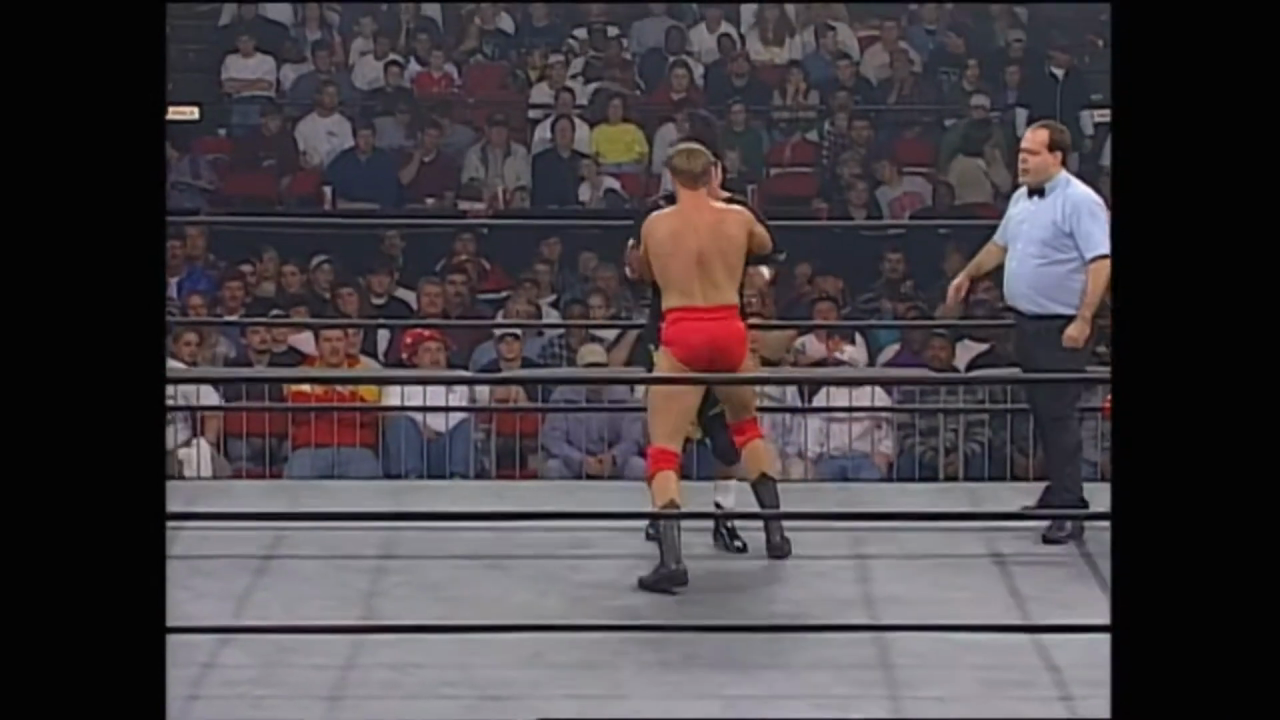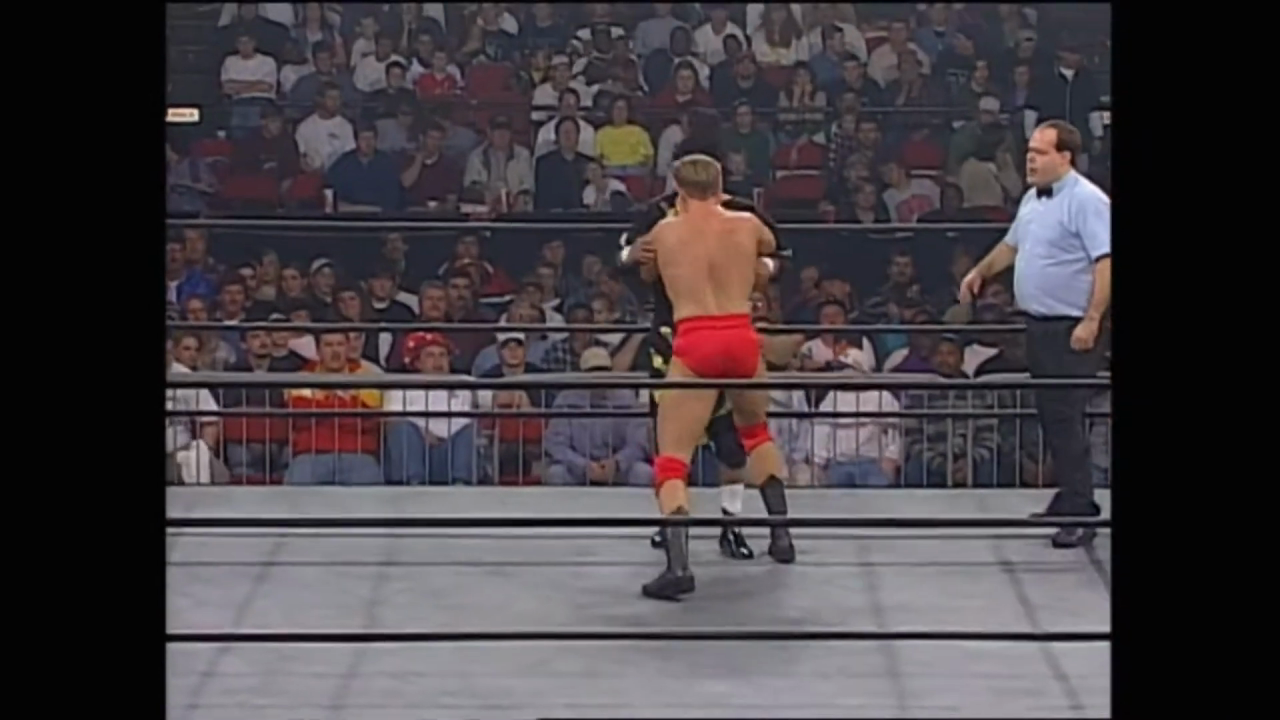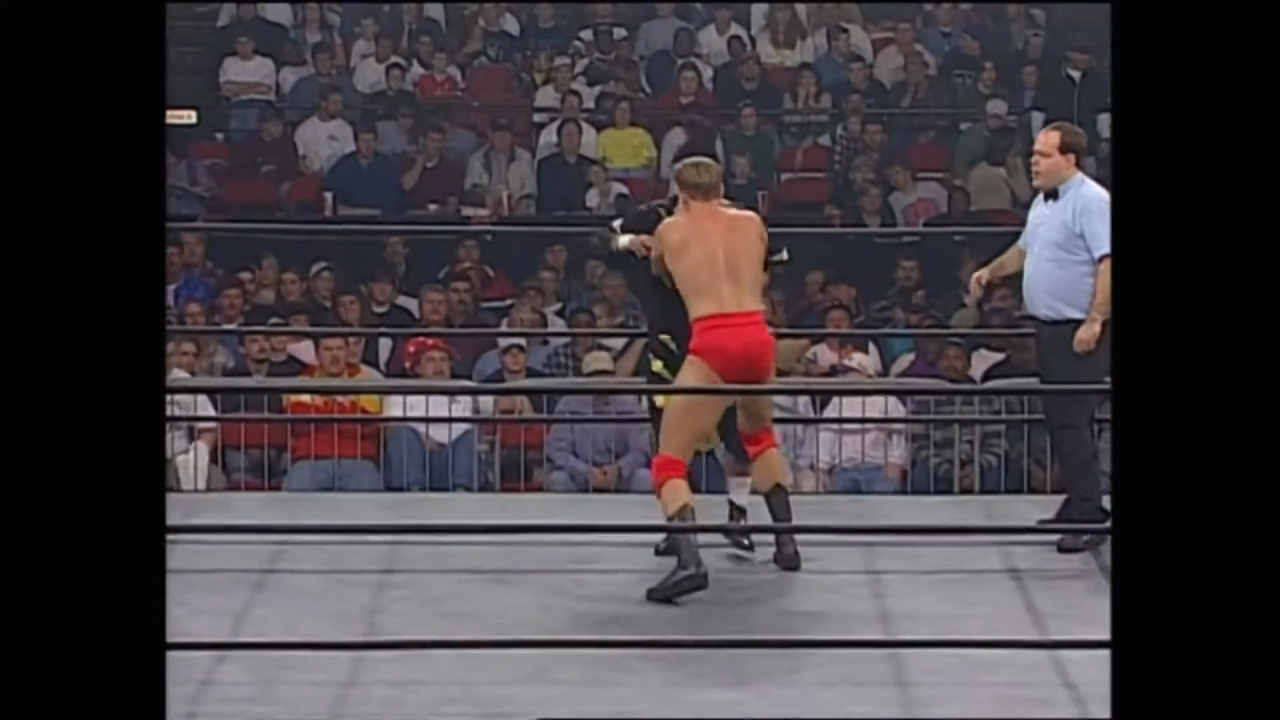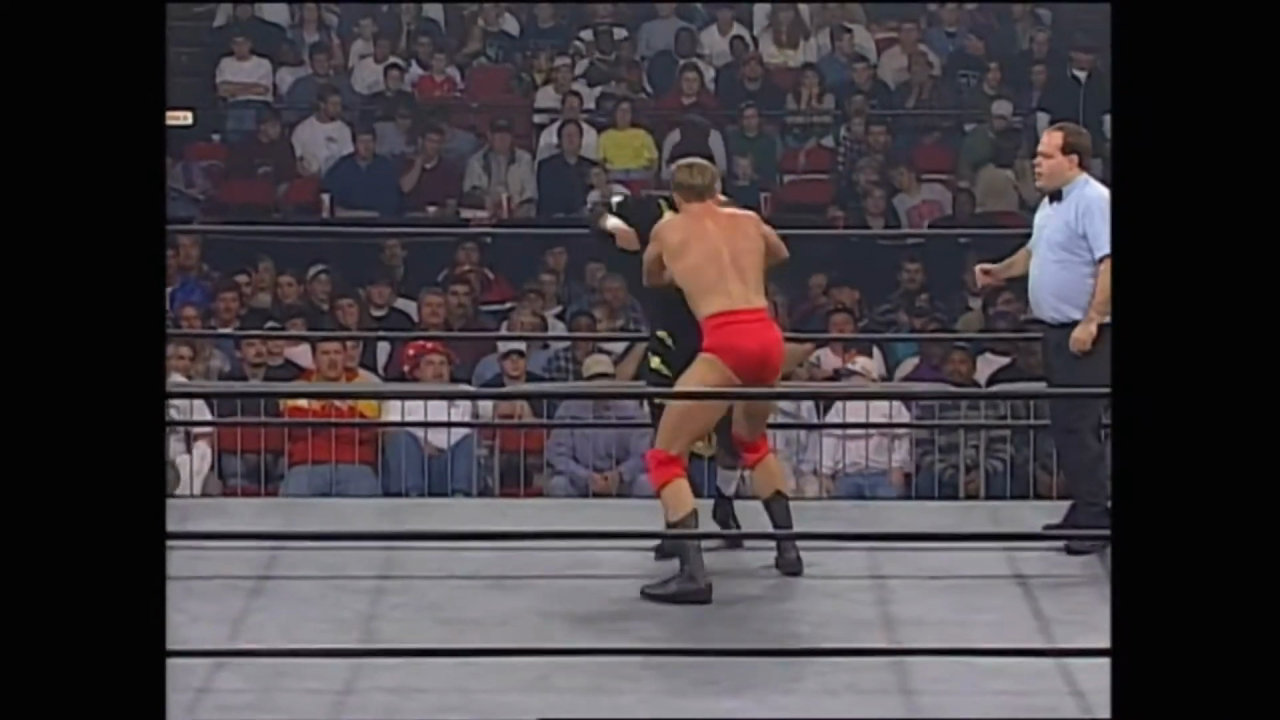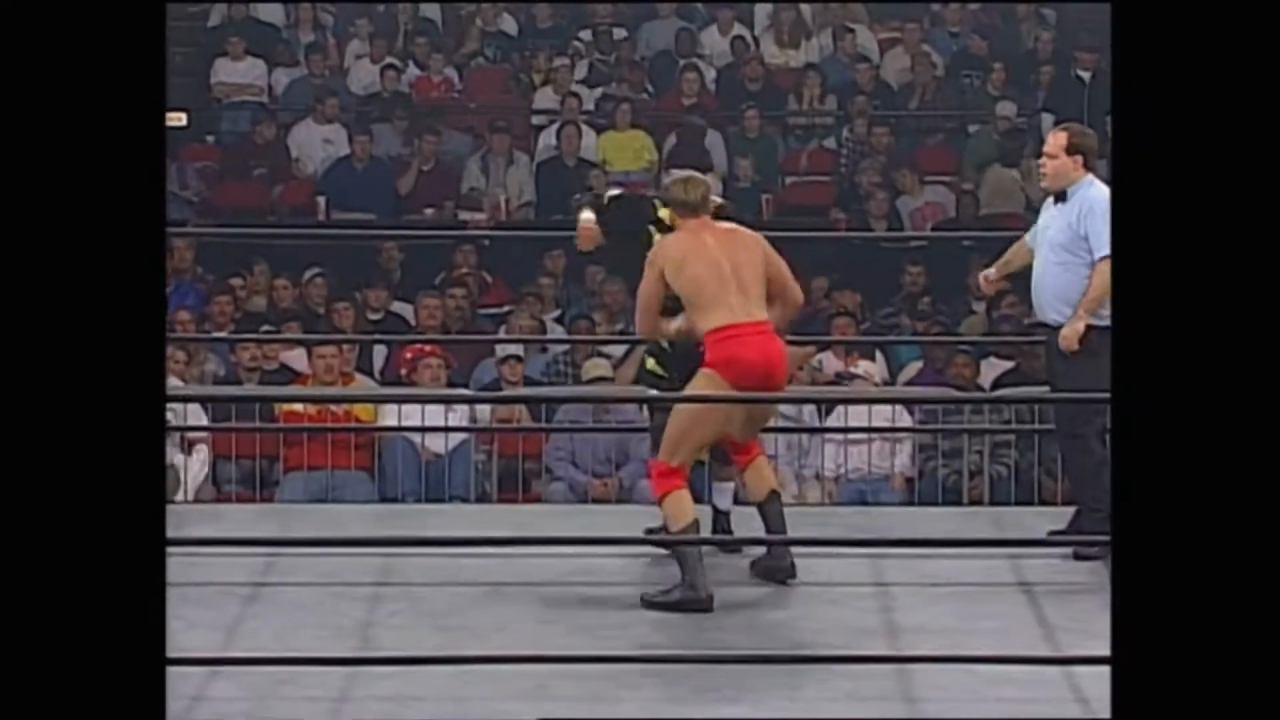
dt=0.1s
person 1, frame 1
left shoulder: (656, 224)
right shoulder: (739, 218)
left elbow: (640, 271)
right elbow: (764, 246)
left hip: (681, 338)
right hip: (729, 332)
left knee: (663, 455)
right knee: (746, 426)
left ankle: (670, 560)
right ankle: (776, 532)
person 1, frame 2
left shoulder: (664, 231)
right shoulder: (747, 224)
left elbow: (648, 269)
right elbow: (768, 247)
left hip: (694, 346)
right hip: (742, 340)
left knee: (671, 463)
right knee: (755, 430)
left ankle: (677, 566)
right ankle: (781, 536)
person 1, frame 3
left shoulder: (671, 229)
right shoulder: (750, 223)
left elbow: (658, 264)
left hip: (715, 347)
right hip: (760, 339)
left knee: (669, 463)
right knee: (757, 435)
left ankle: (689, 564)
right ankle: (788, 545)
person 1, frame 4
left shoulder: (668, 229)
right shoulder: (748, 221)
left elbow: (651, 279)
right elbow: (779, 255)
left hip: (726, 344)
right hip: (768, 339)
left knee: (666, 458)
right knee: (753, 440)
left ankle: (694, 575)
right ankle: (788, 549)
person 1, frame 5
left shoulder: (666, 249)
right shoulder: (750, 239)
left elbow: (645, 326)
right elbow: (794, 298)
left wrist: (676, 324)
left hip: (729, 360)
right hip: (773, 353)
left knee: (667, 471)
right knee: (744, 445)
left ankle: (694, 585)
right ankle: (780, 556)
person 2, frame 1
left shoulder: (1080, 201)
right shoulder: (1021, 198)
left elbow: (1101, 263)
right elbow: (1001, 245)
left wrist: (1084, 320)
right wrist: (968, 273)
left hip: (1062, 326)
right hip: (1027, 321)
left knee: (1058, 414)
right knee: (1042, 411)
left ankle: (1069, 509)
right ankle: (1060, 490)
person 2, frame 2
left shoulder: (1086, 200)
right shoulder: (1032, 198)
left elbow: (1105, 263)
right elbow: (1012, 245)
left wrist: (1092, 319)
right wrist: (980, 271)
left hip: (1070, 328)
right hip: (1038, 324)
left knee: (1064, 417)
right knee: (1051, 416)
left ankle: (1080, 512)
right ankle: (1070, 496)
person 2, frame 3
left shoulder: (1091, 200)
right shoulder: (1043, 202)
left elbow: (1108, 263)
right elbow: (1025, 250)
left wrist: (1094, 321)
right wrist: (992, 271)
left hip: (1079, 331)
right hip: (1049, 327)
left knee: (1070, 421)
right knee: (1062, 420)
left ankle: (1089, 515)
right ankle: (1078, 504)
person 2, frame 4
left shoulder: (1094, 200)
right shoulder: (1049, 203)
left elbow: (1108, 265)
left wrist: (1092, 321)
right wrist: (999, 271)
left hip: (1083, 333)
right hip: (1055, 330)
left knee: (1076, 425)
right knee: (1067, 424)
left ankle: (1095, 518)
right ankle: (1084, 508)
person 2, frame 5
left shoulder: (1098, 202)
right shoulder: (1053, 204)
left elbow: (1106, 267)
right elbow: (1029, 244)
left wrist: (1079, 317)
right wrist: (999, 269)
left hip: (1088, 336)
right hip: (1062, 334)
left knee: (1081, 429)
right knee: (1071, 429)
left ankle: (1100, 524)
right ankle: (1090, 514)
person 3, frame 1
right shoulder: (660, 212)
left elbow: (770, 256)
right elbow: (637, 268)
right wrist: (637, 266)
left knee: (726, 428)
left ankle: (723, 520)
person 3, frame 2
left shoulder: (739, 212)
right shoulder: (660, 211)
right elbow: (626, 251)
right wrist: (634, 254)
right hip: (670, 332)
left knee: (731, 433)
left ankle: (730, 526)
person 3, frame 3
right shoulder: (659, 216)
right elbow: (621, 232)
right wrist: (636, 243)
right hip: (668, 340)
left knee: (738, 431)
left ankle: (737, 515)
person 3, frame 4
right shoulder: (654, 210)
right elbow: (602, 214)
right wrist: (618, 227)
right hip: (669, 338)
left knee: (731, 431)
left ankle: (724, 501)
person 3, frame 5
right shoulder: (644, 208)
right elbow: (593, 204)
right wrist: (588, 223)
right hip: (666, 341)
right knee: (666, 429)
left ankle: (722, 519)
